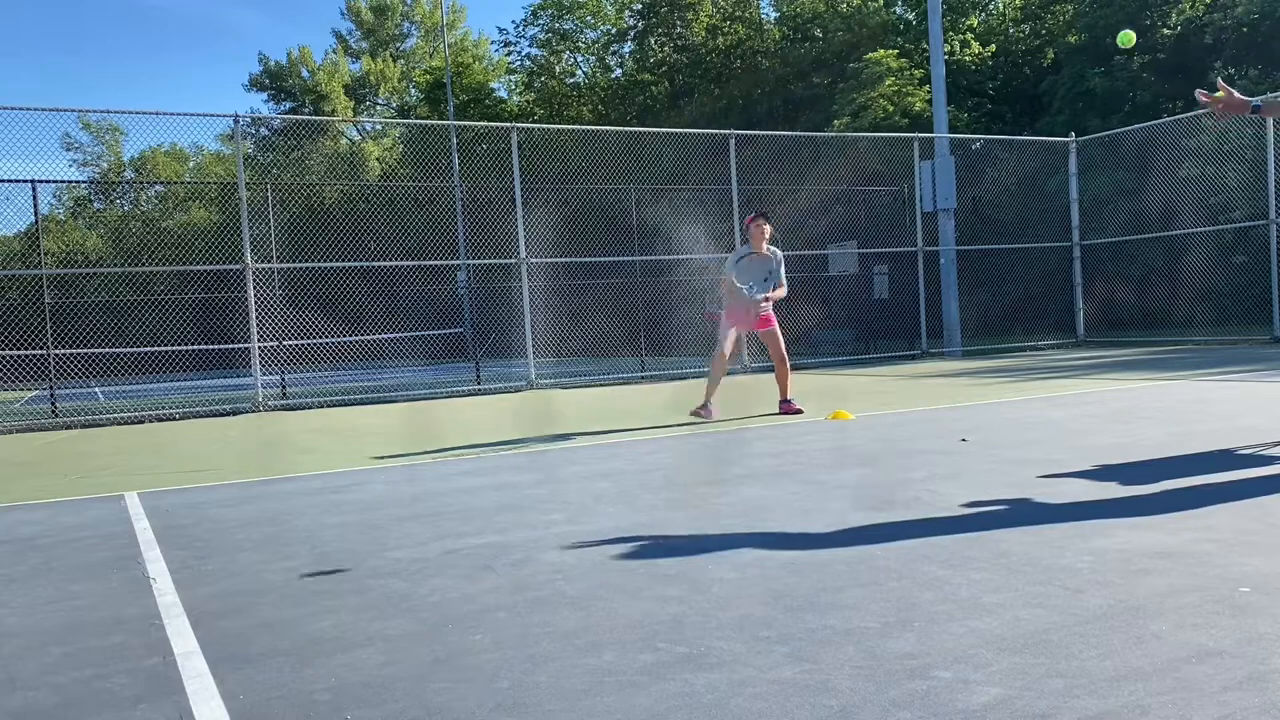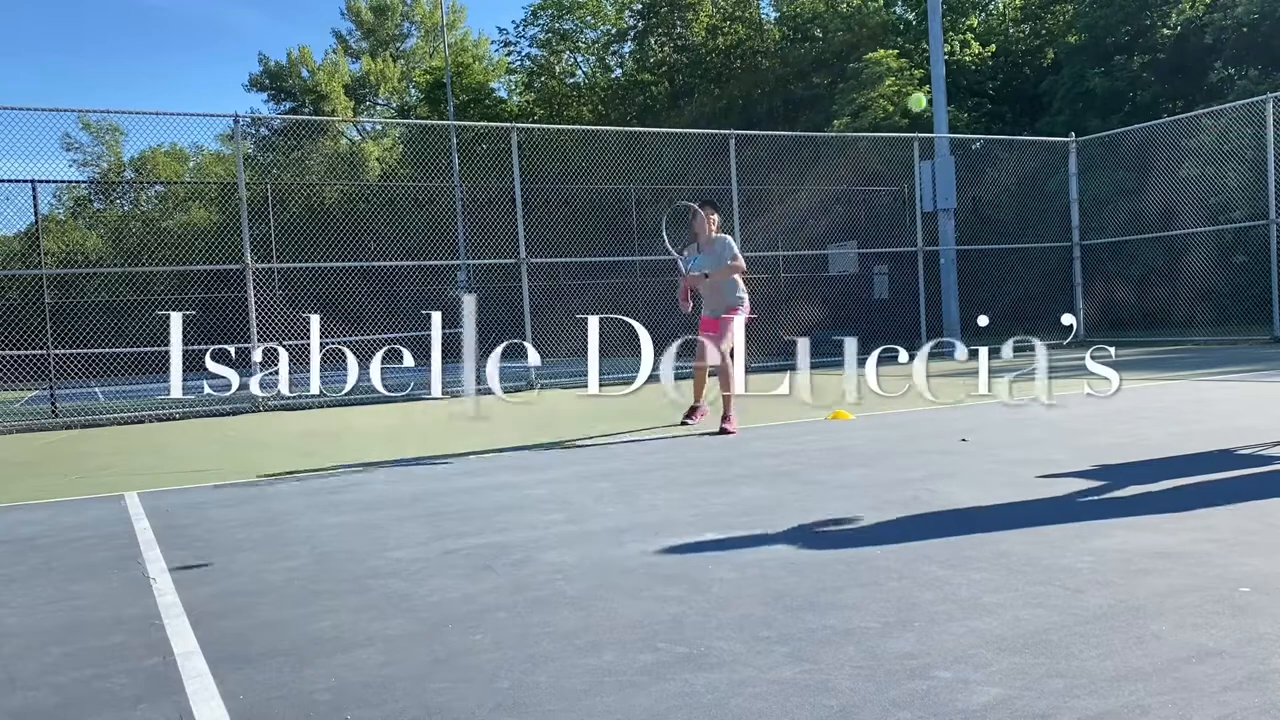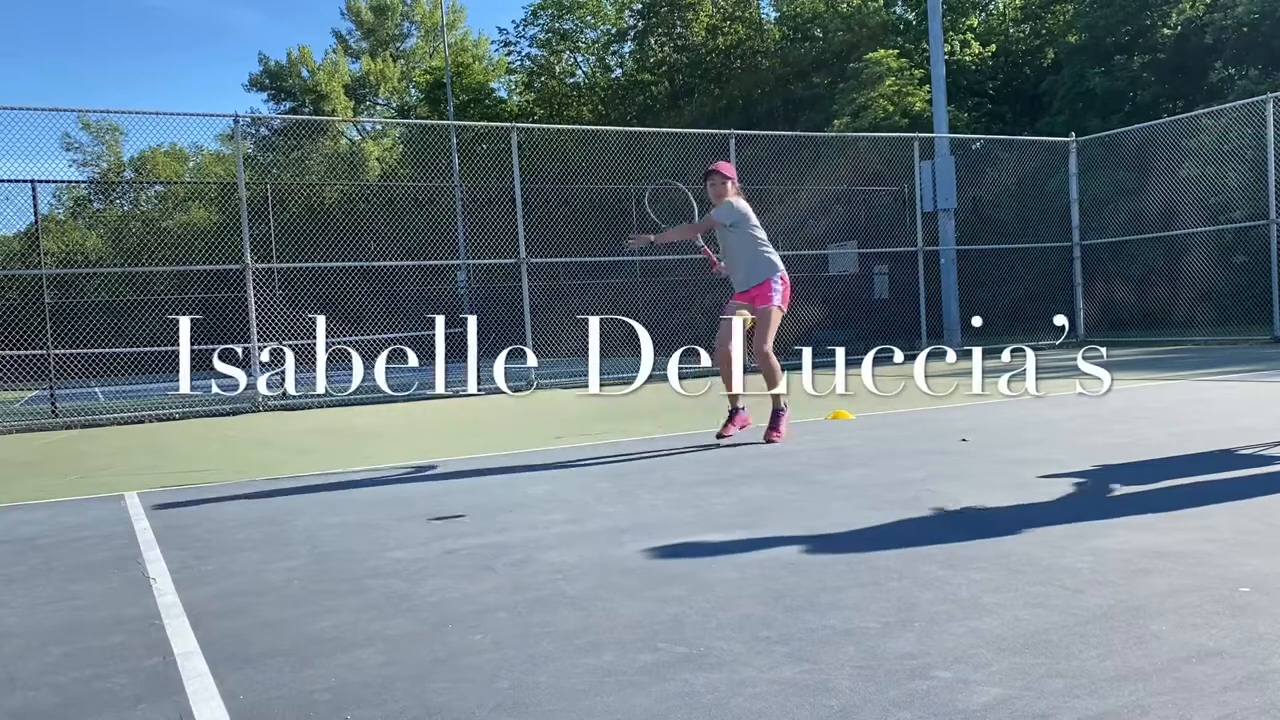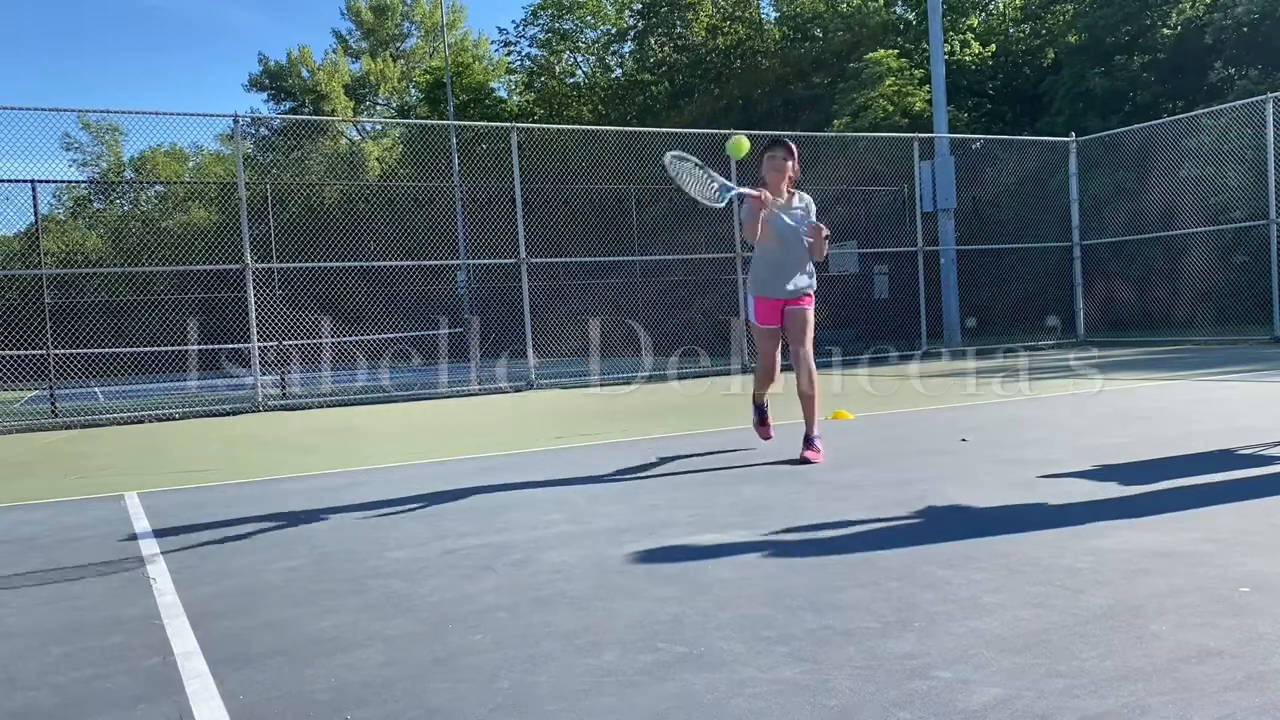
dt=0.5s
person 1, frame 1
left shoulder: (776, 255)
right shoulder: (738, 255)
left elbow: (782, 289)
right elbow: (726, 290)
left wrist: (768, 298)
right wrist: (744, 307)
left hip: (763, 312)
right hip: (735, 310)
left knee: (781, 357)
right knee: (722, 353)
left ankle: (785, 400)
right ankle: (707, 404)
person 1, frame 2
left shoulder: (725, 242)
right shoulder: (690, 253)
left elbow: (740, 268)
right elbow: (686, 288)
left wrist: (704, 275)
right wrist: (685, 300)
left hip: (735, 307)
right hip: (710, 313)
left knee: (721, 352)
right knee: (700, 365)
left ankle: (728, 414)
right ankle: (697, 404)
person 1, frame 3
left shoulder: (733, 206)
right shoulder: (723, 215)
left elbow: (693, 230)
left wrist: (652, 239)
right wrist: (728, 267)
left hip: (769, 282)
right hip: (744, 291)
left knee: (762, 348)
right knee: (722, 348)
left ankle: (779, 410)
right ankle: (737, 411)
person 1, frame 4
left shoulder: (805, 203)
right shoulder: (752, 200)
left elbow: (817, 254)
right elbow: (750, 238)
left wrist: (821, 238)
right wrist: (758, 209)
left hip: (800, 290)
right hip: (764, 293)
left knee: (803, 357)
right knee: (768, 365)
left ankle: (811, 437)
right ankle: (760, 405)
